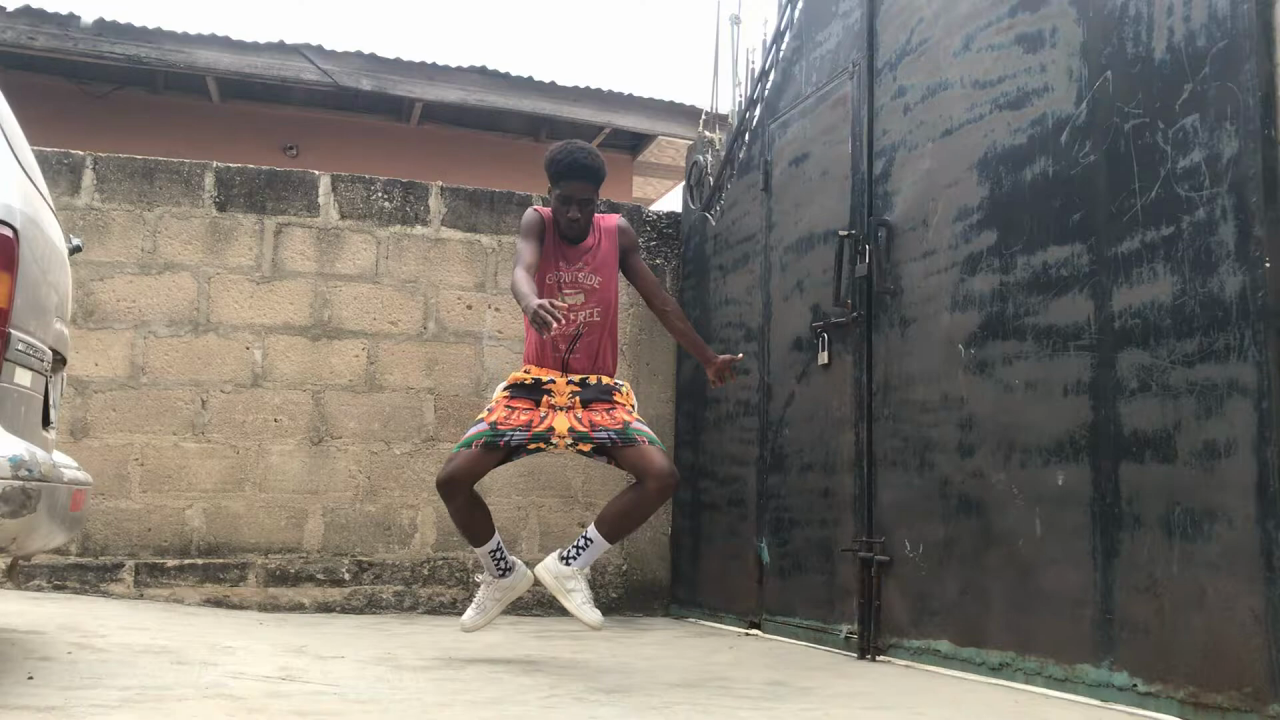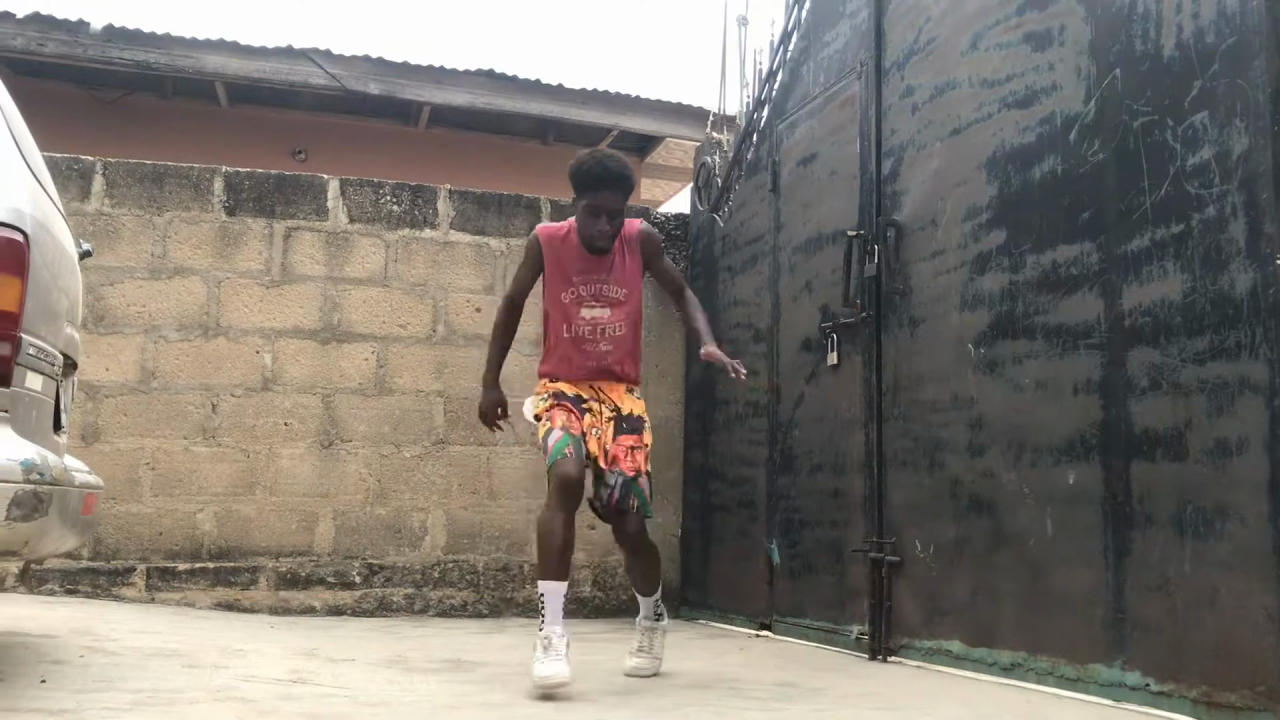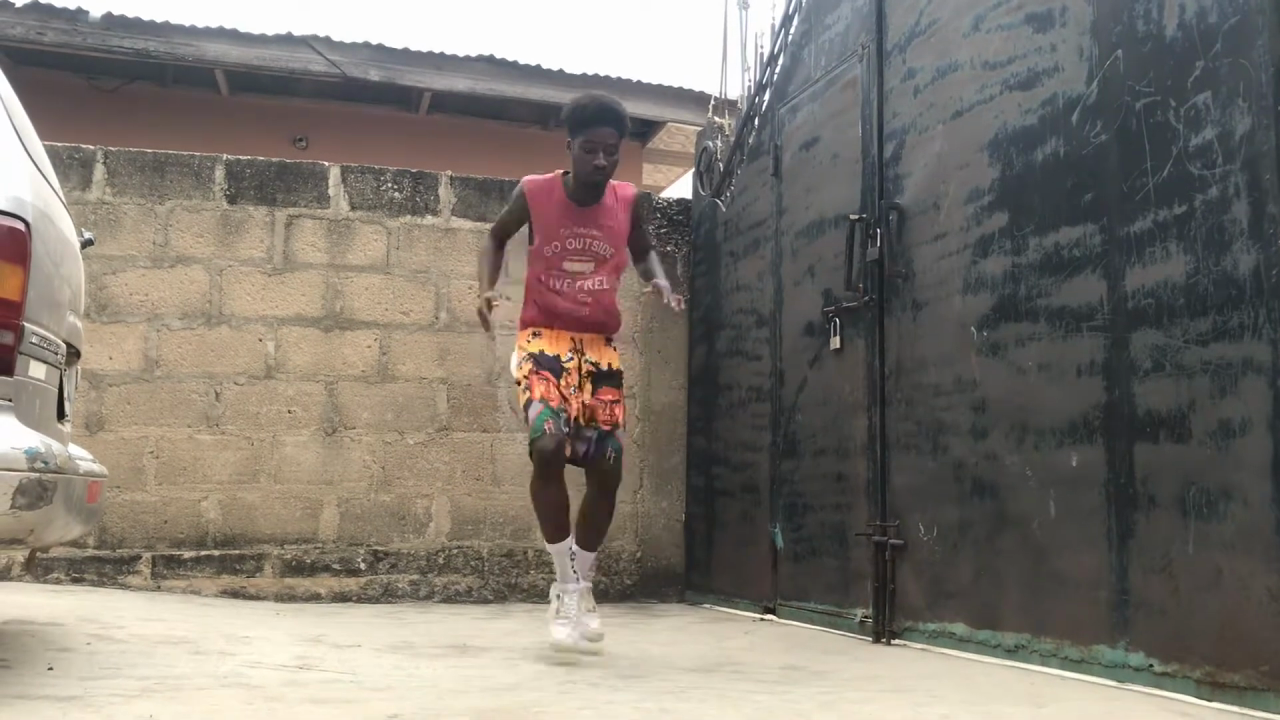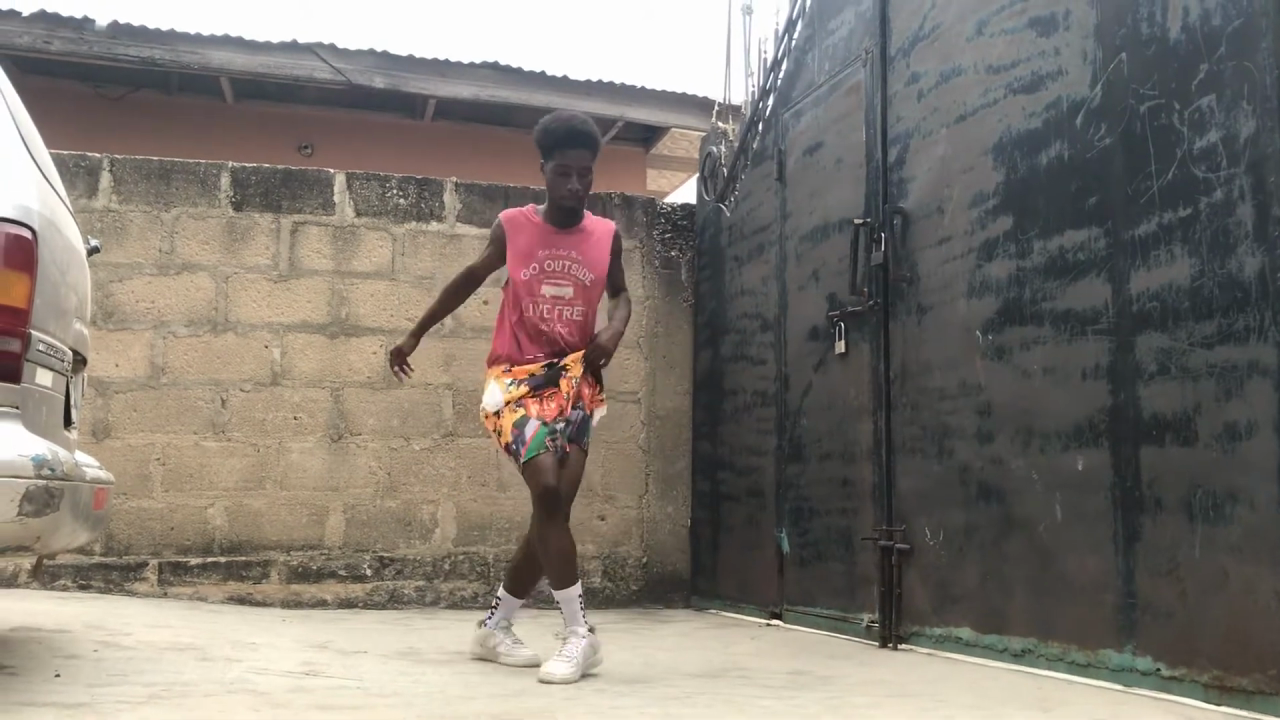
dt=0.7s
person 1, frame 1
left shoulder: (619, 233)
right shoulder: (538, 223)
left elbow: (657, 298)
right elbow: (520, 274)
left wrist: (707, 357)
right wrist: (532, 305)
left hip: (597, 387)
right hip: (537, 379)
left knee: (661, 475)
right knee: (454, 478)
left ankle: (571, 564)
right ankle: (503, 572)
person 1, frame 2
left shoulder: (643, 239)
right shoulder: (545, 241)
left elbow: (681, 293)
right elbow: (512, 306)
left wrist: (709, 344)
right wrist: (490, 384)
left hip: (620, 399)
right hip: (562, 393)
left knee: (631, 530)
right knee: (566, 479)
left ankle: (651, 620)
right ankle: (552, 630)
person 1, frame 3
left shoulder: (629, 200)
right shoulder: (534, 193)
left elbow: (642, 249)
right elbow: (496, 236)
left wrist: (662, 284)
right wrist: (485, 287)
left hip: (601, 356)
right hip: (544, 347)
left knee: (606, 478)
right knee: (547, 458)
left ankle: (578, 589)
right ankle: (567, 581)
person 1, frame 4
left shoulder: (606, 233)
right shoulder: (510, 226)
left elbow: (620, 295)
right elbow: (466, 281)
left wrist: (613, 332)
right wrist: (414, 336)
left hip: (575, 382)
right hip: (519, 379)
left knee: (554, 509)
right knee: (550, 490)
left ankle: (494, 624)
right ankle: (578, 630)
